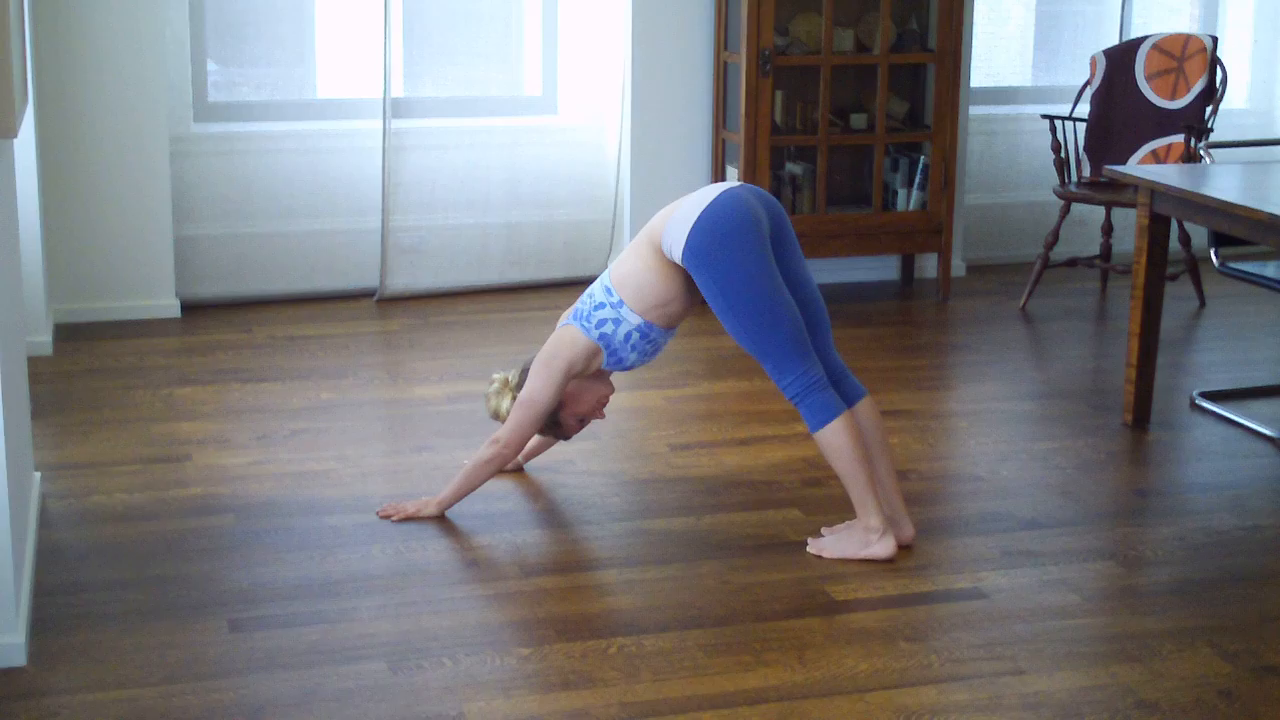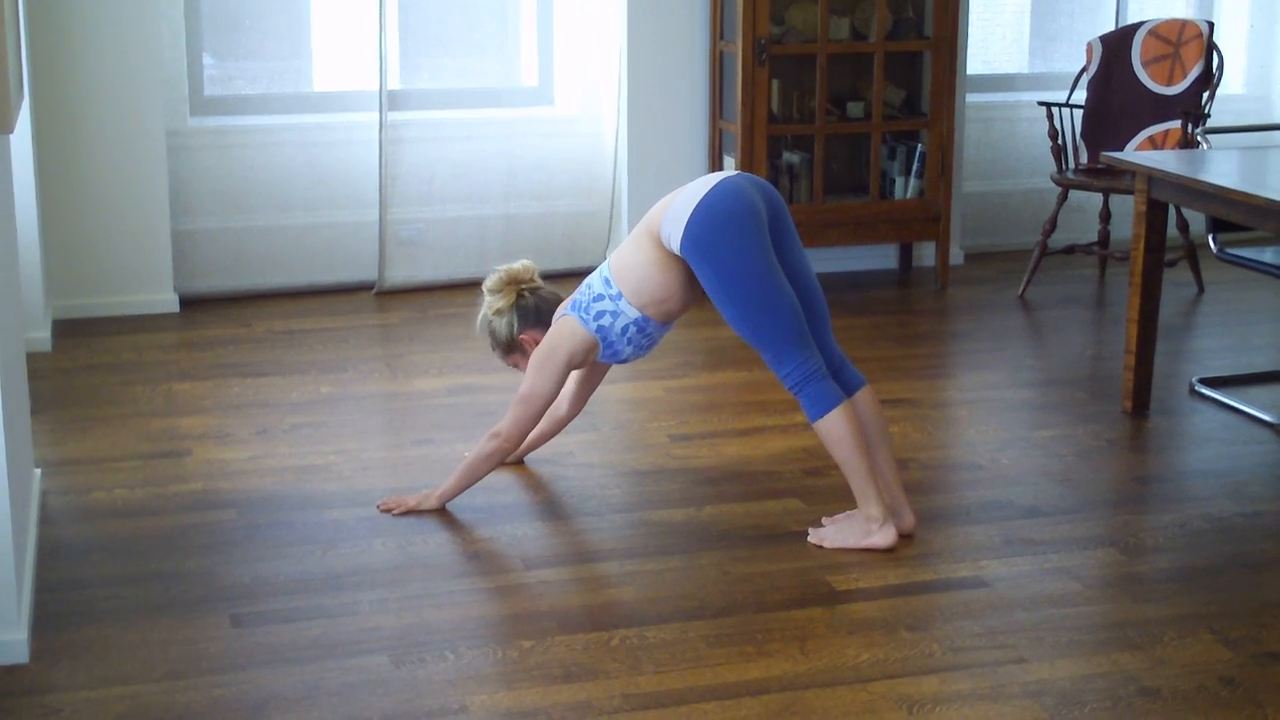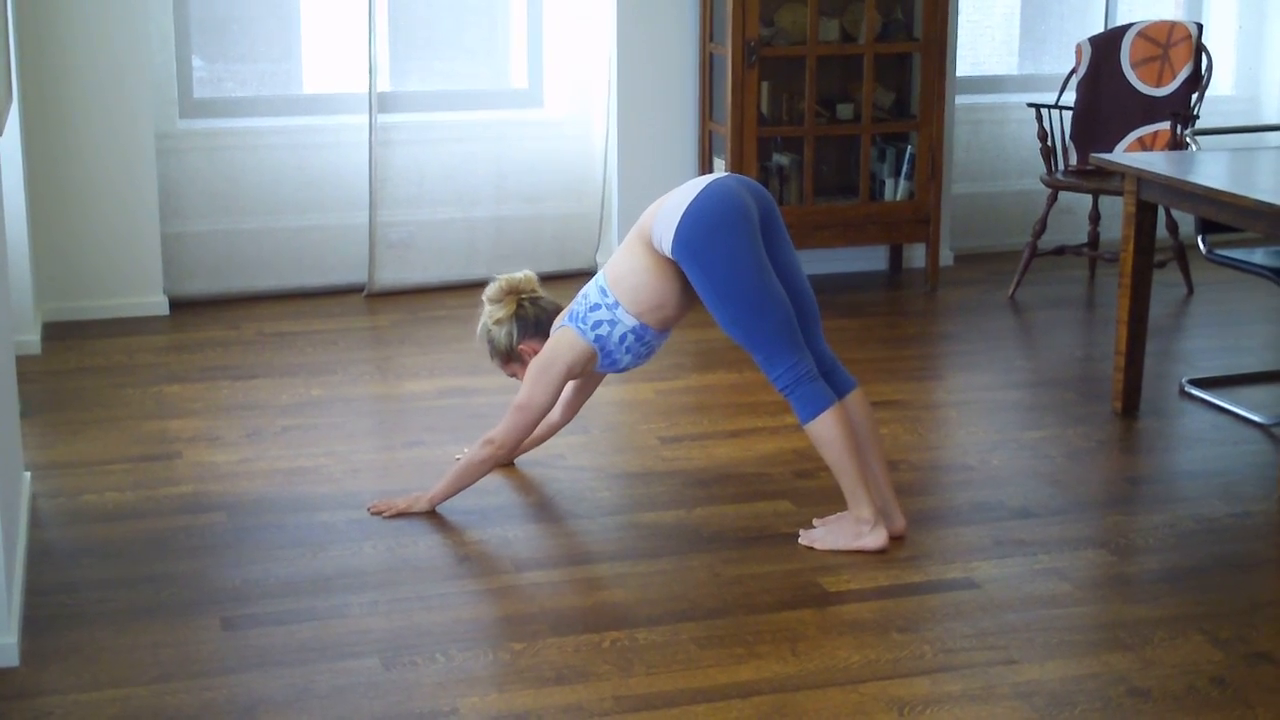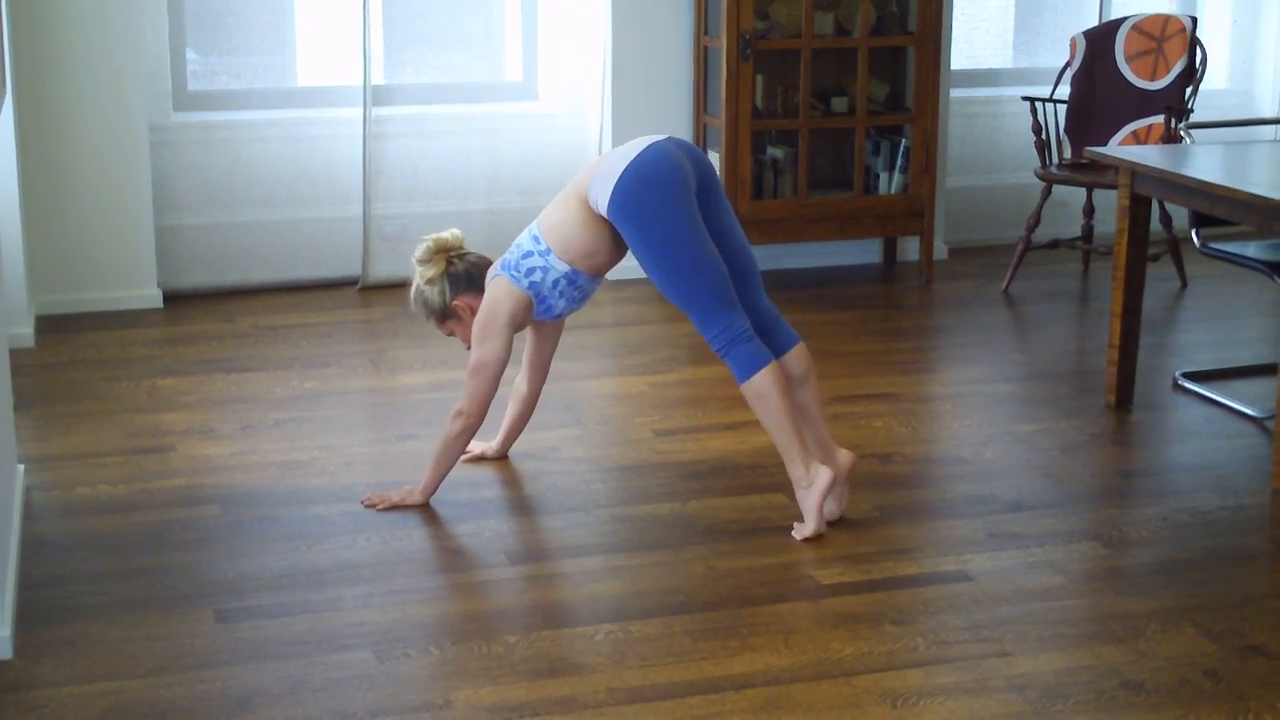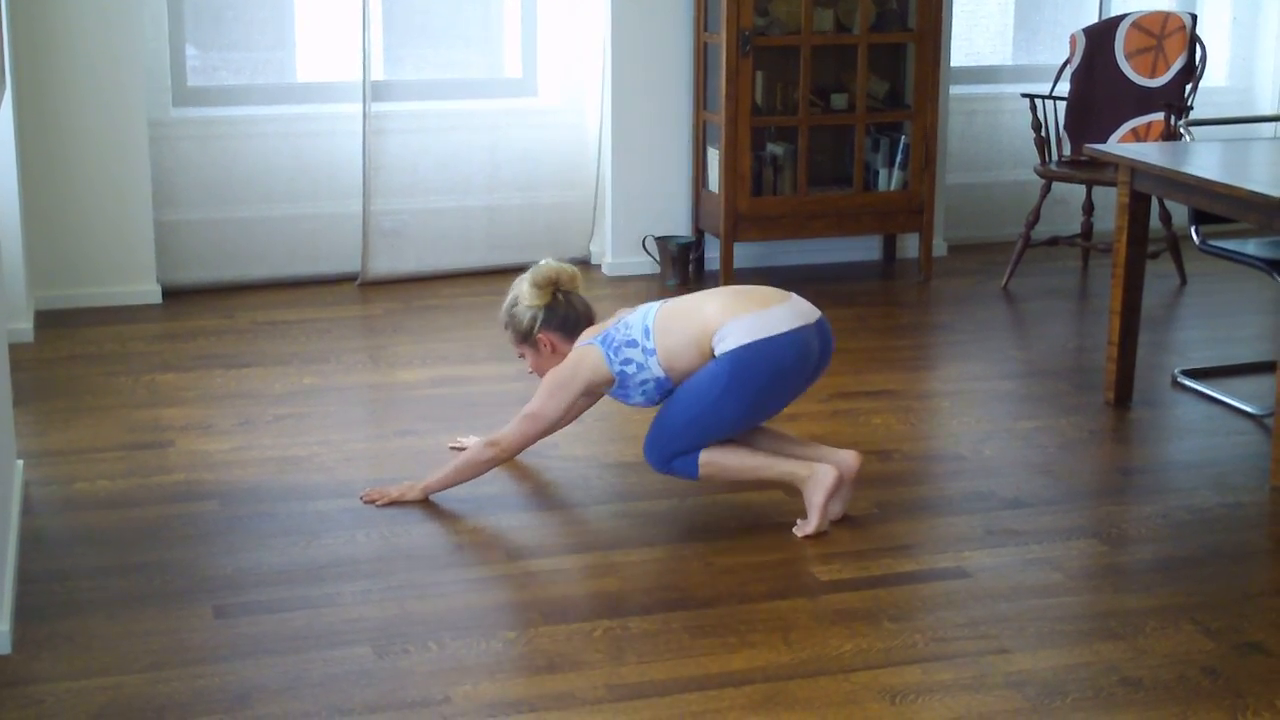
dt=1s
person 1, frame 1
left shoulder: (563, 353)
right shoulder: (588, 344)
left elbow: (503, 442)
left wrist: (436, 503)
right wrist: (522, 458)
left hip: (714, 232)
right hip: (738, 208)
left knee: (804, 381)
right knee: (826, 368)
left ankle: (875, 530)
right ankle: (895, 515)
person 1, frame 2
left shoulder: (562, 339)
right shoulder: (589, 327)
left elbow: (504, 435)
right elbow: (569, 403)
left wrist: (437, 496)
right wrist: (519, 452)
left hip: (712, 223)
right hip: (737, 198)
left knee: (804, 372)
right knee: (824, 359)
left ankle: (876, 519)
right ankle: (895, 506)
person 1, frame 3
left shoulder: (561, 348)
right shoulder: (586, 333)
left elbow: (497, 441)
right elbow: (564, 408)
left wrist: (428, 498)
right wrist: (511, 452)
left hip: (703, 225)
right hip: (728, 199)
left knee: (794, 374)
right knee: (815, 361)
left ankle: (867, 522)
right ankle: (885, 507)
person 1, frame 4
left shoulder: (497, 302)
right shoulder: (532, 290)
left elbow: (467, 414)
right elbow: (532, 378)
left wrist: (422, 490)
right wrist: (501, 445)
left hip: (640, 184)
right hip: (669, 159)
left knee: (729, 332)
right knee: (756, 315)
left ankle: (808, 473)
right ankle: (826, 452)
person 1, frame 5
left shoulder: (583, 359)
right shoulder: (607, 338)
left elbow: (505, 443)
right elbow: (564, 411)
left wrist: (422, 488)
right wrist: (495, 446)
left hip: (768, 345)
right hip: (805, 329)
left knee: (665, 453)
right knee: (703, 431)
left ankle: (815, 473)
right ankle: (833, 458)
